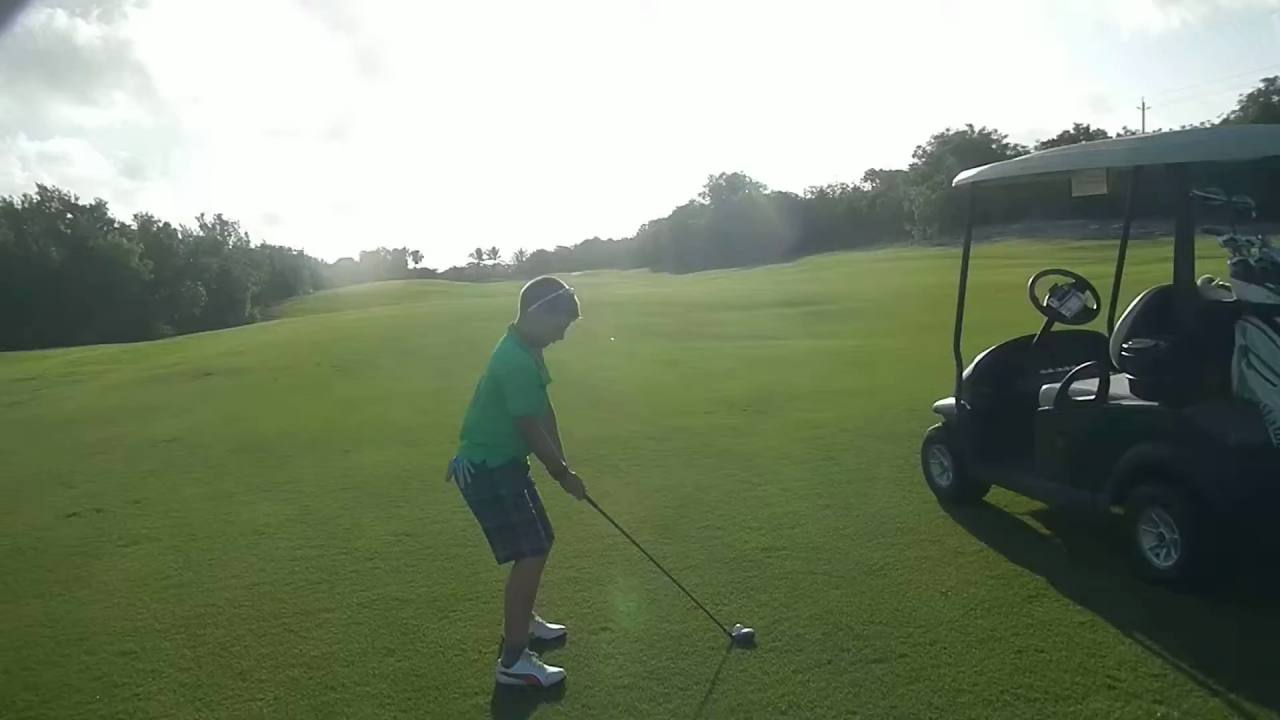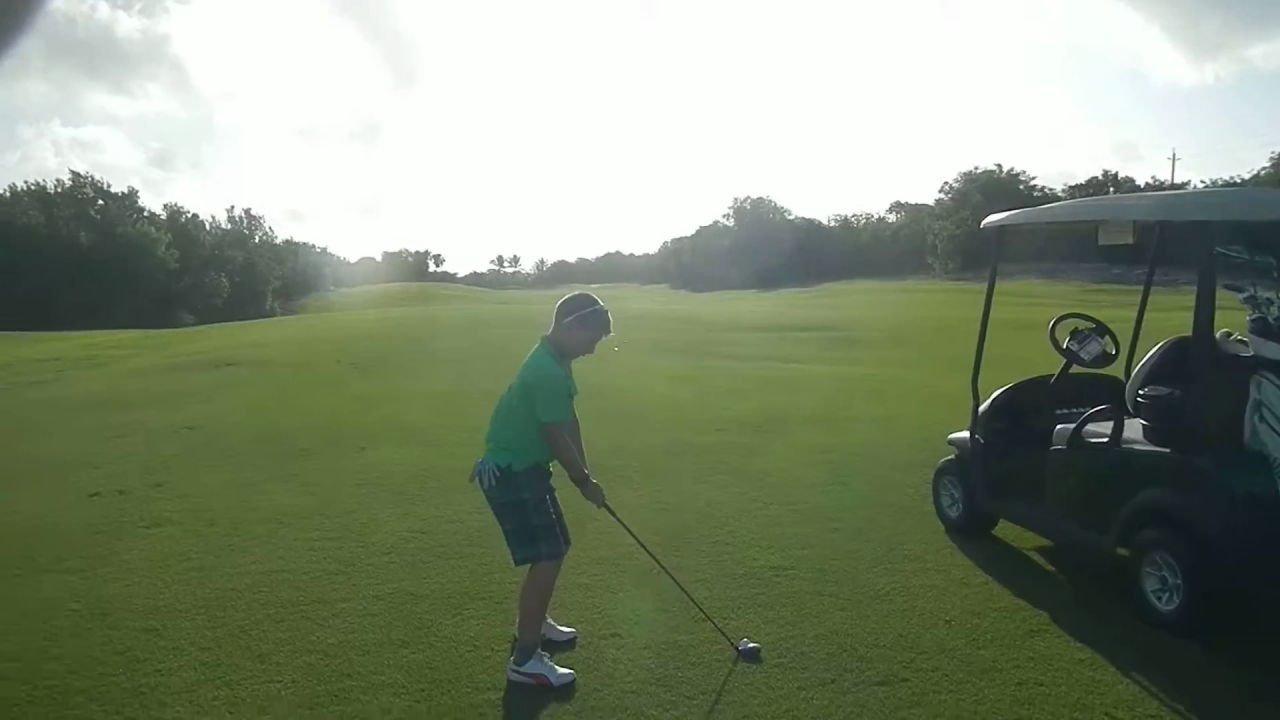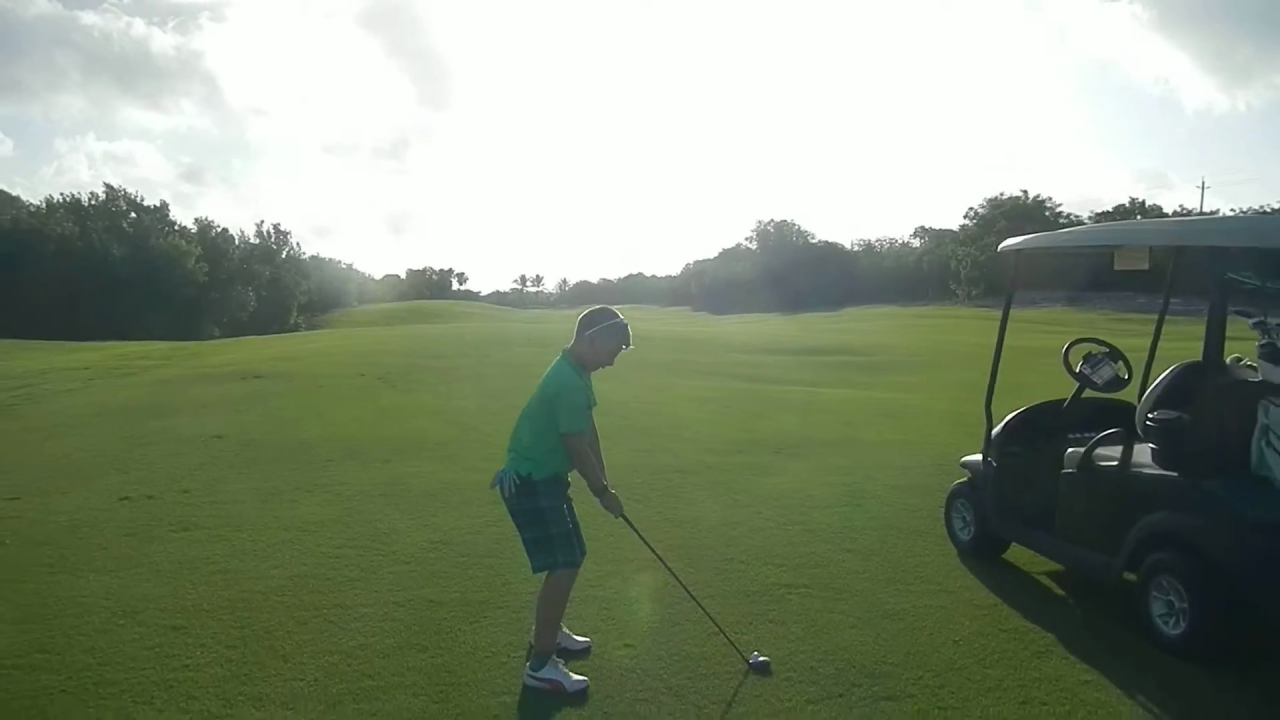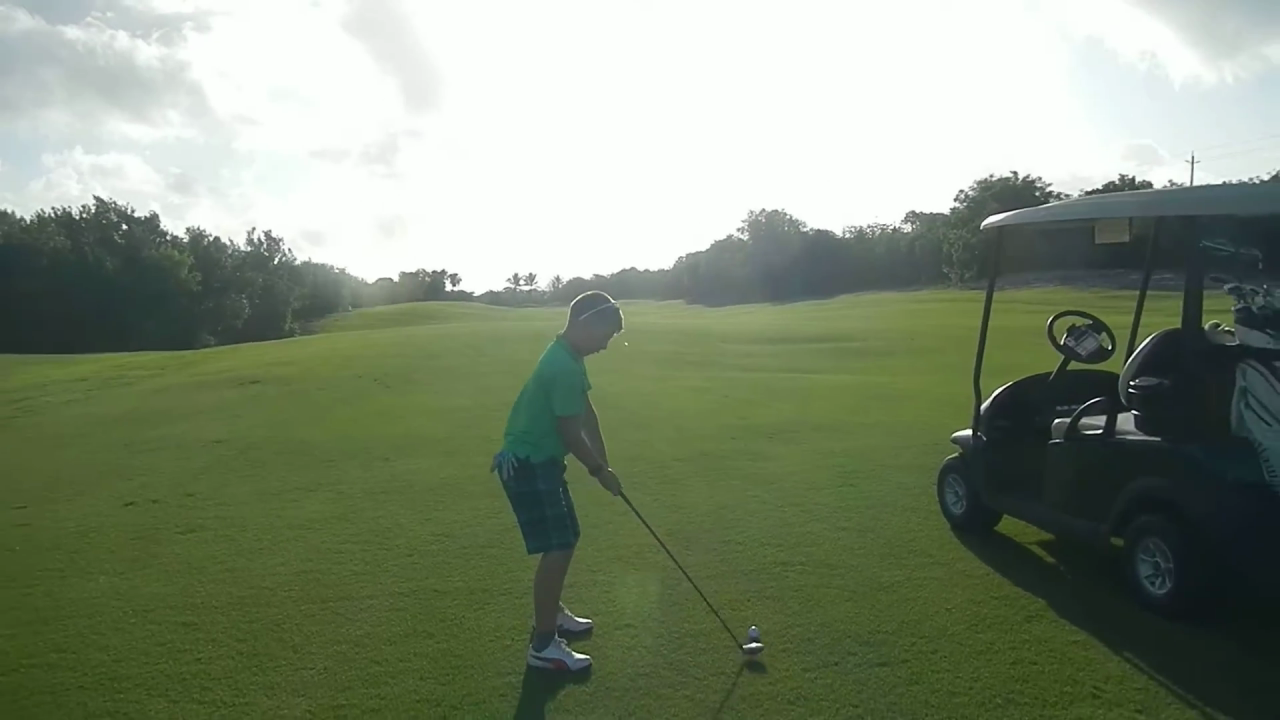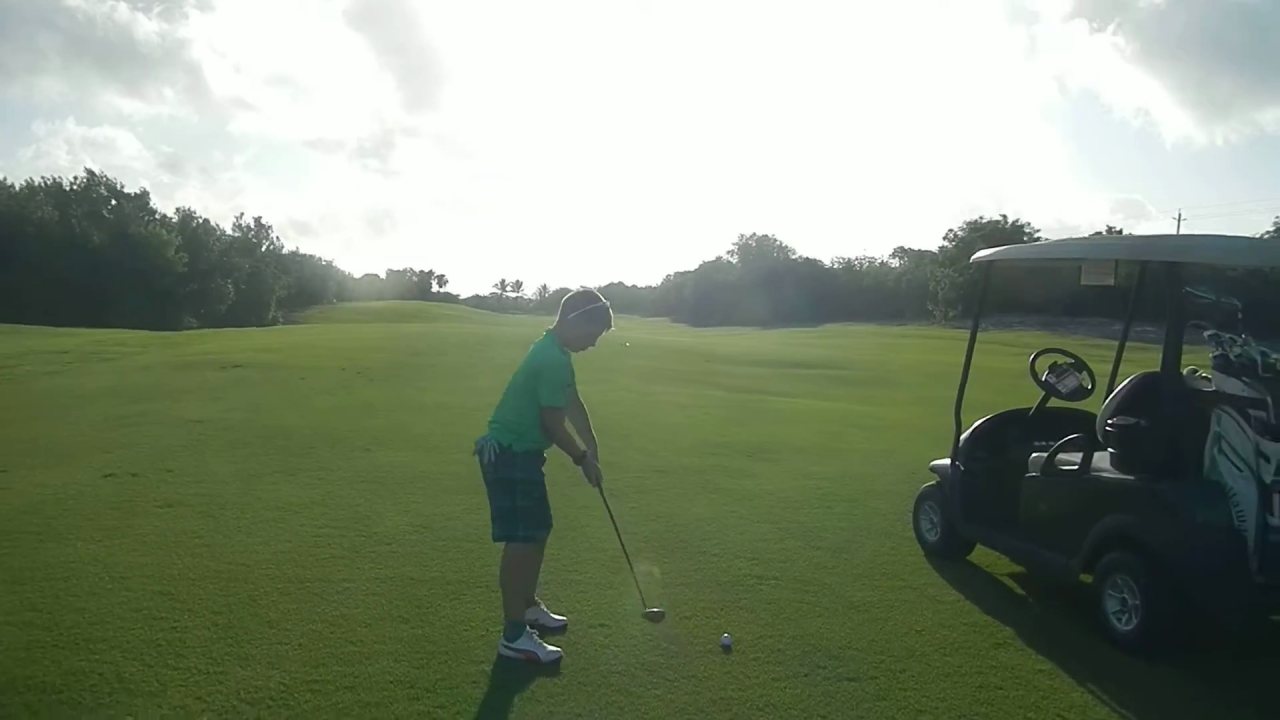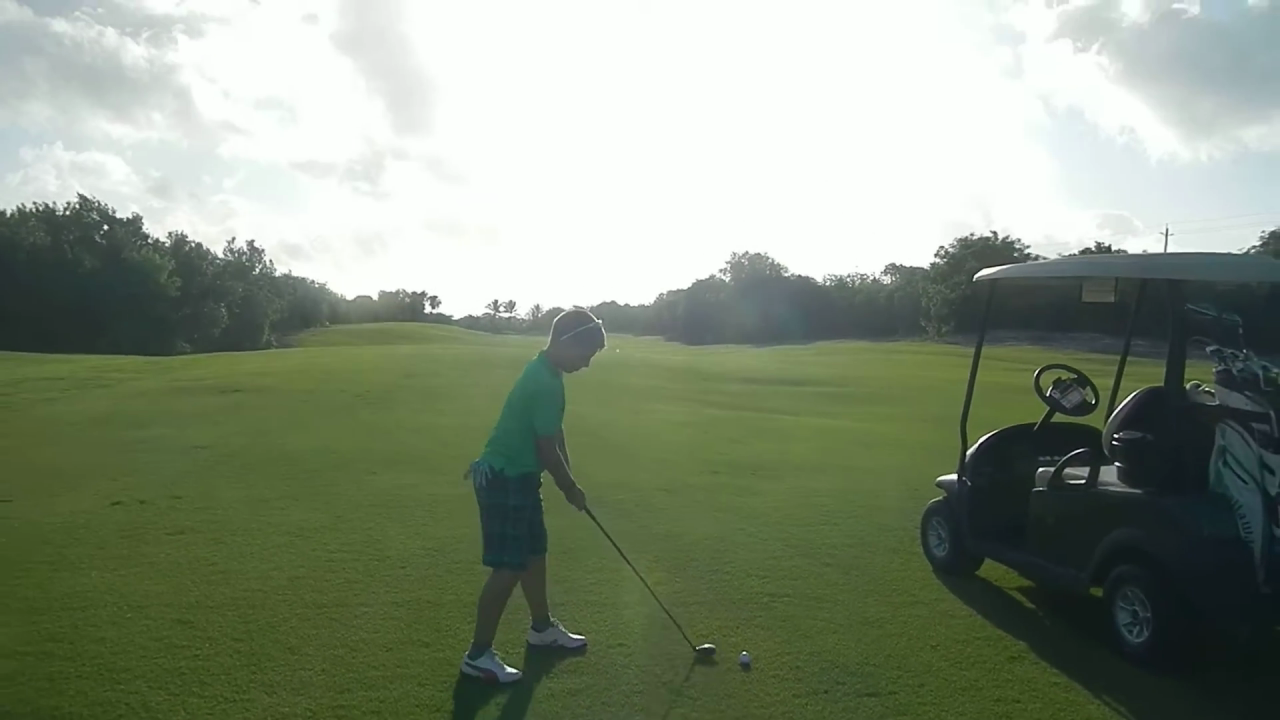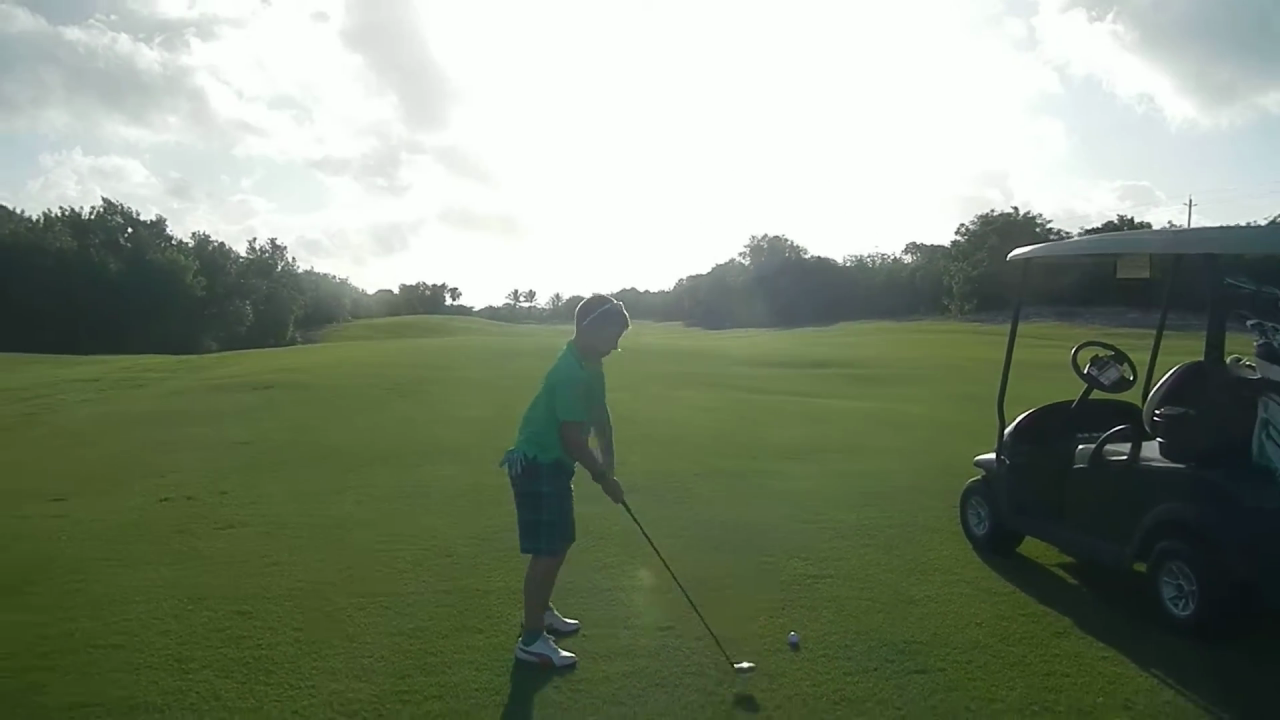
dt=0.3s
person 1, frame 1
left shoulder: (527, 351)
right shoulder: (515, 362)
left elbow: (544, 410)
right elbow: (531, 428)
left wrist: (562, 463)
right wrist: (562, 473)
left hip: (503, 462)
right hip: (486, 469)
left knee: (538, 543)
right knee: (530, 554)
left ankle: (522, 620)
right ankle: (512, 659)
person 1, frame 2
left shoulder: (556, 361)
right shoulder: (546, 371)
left elbow: (569, 420)
right elbow: (556, 436)
left wrist: (584, 471)
right wrist: (584, 481)
left hip: (525, 467)
right hip: (510, 473)
left knee: (556, 547)
right knee: (546, 558)
left ankle: (534, 621)
right ankle: (524, 659)
person 1, frame 3
left shoulder: (576, 373)
right shoulder: (566, 383)
left elbow: (589, 431)
right elbow: (576, 446)
left wrist: (604, 482)
right wrist: (602, 491)
left hip: (545, 476)
right hip: (530, 482)
left knee: (570, 557)
right knee: (563, 566)
left ankle: (549, 630)
right ankle: (540, 664)
person 1, frame 4
left shoulder: (570, 358)
right shoulder: (561, 367)
left elbow: (586, 412)
right elbow: (570, 431)
left wrist: (603, 461)
right wrist: (599, 471)
left hip: (541, 460)
right hip: (528, 465)
left knee: (565, 540)
right knee: (557, 548)
left ankle: (551, 611)
right ankle: (543, 644)
person 1, frame 5
left shoulder: (556, 353)
right shoulder: (552, 359)
left elbow: (575, 406)
right elbow: (552, 421)
left wrist: (593, 452)
right wrist: (583, 459)
left hip: (521, 451)
right hip: (509, 454)
left knee: (537, 532)
right knee: (521, 539)
left ankle: (525, 604)
right ankle: (515, 632)
person 1, frame 6
left shoulder: (546, 373)
right shoulder: (545, 384)
left elbow: (554, 435)
right elbow: (547, 447)
left wrist: (569, 479)
right wrist: (569, 487)
left hip: (517, 475)
right hip: (505, 479)
left knee: (534, 554)
right knee: (510, 566)
left ankle: (542, 626)
right ankle: (478, 654)
person 1, frame 7
left shoulder: (591, 367)
right shoulder: (568, 374)
left elbow: (600, 415)
right elbow: (572, 436)
left wrist: (609, 460)
right wrist: (603, 476)
left hip: (556, 465)
right hip: (538, 466)
left knee: (559, 545)
right knee: (547, 551)
left ankle: (541, 612)
right ankle: (531, 639)
